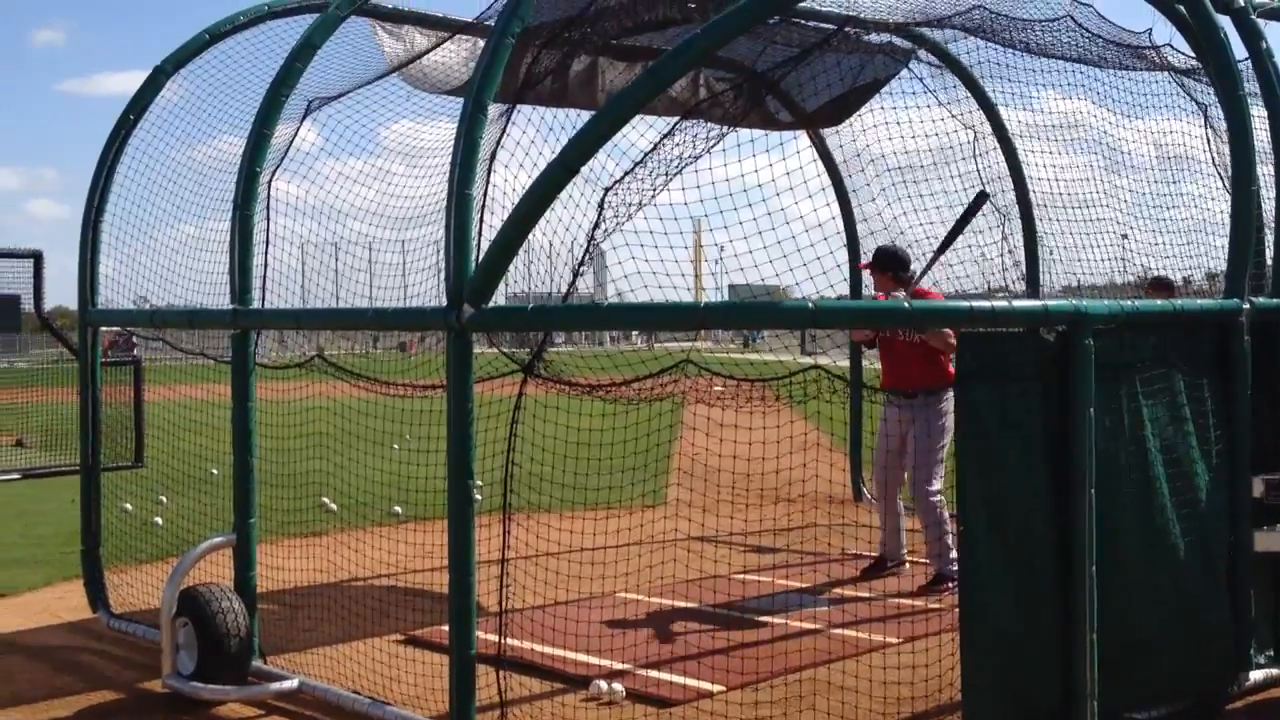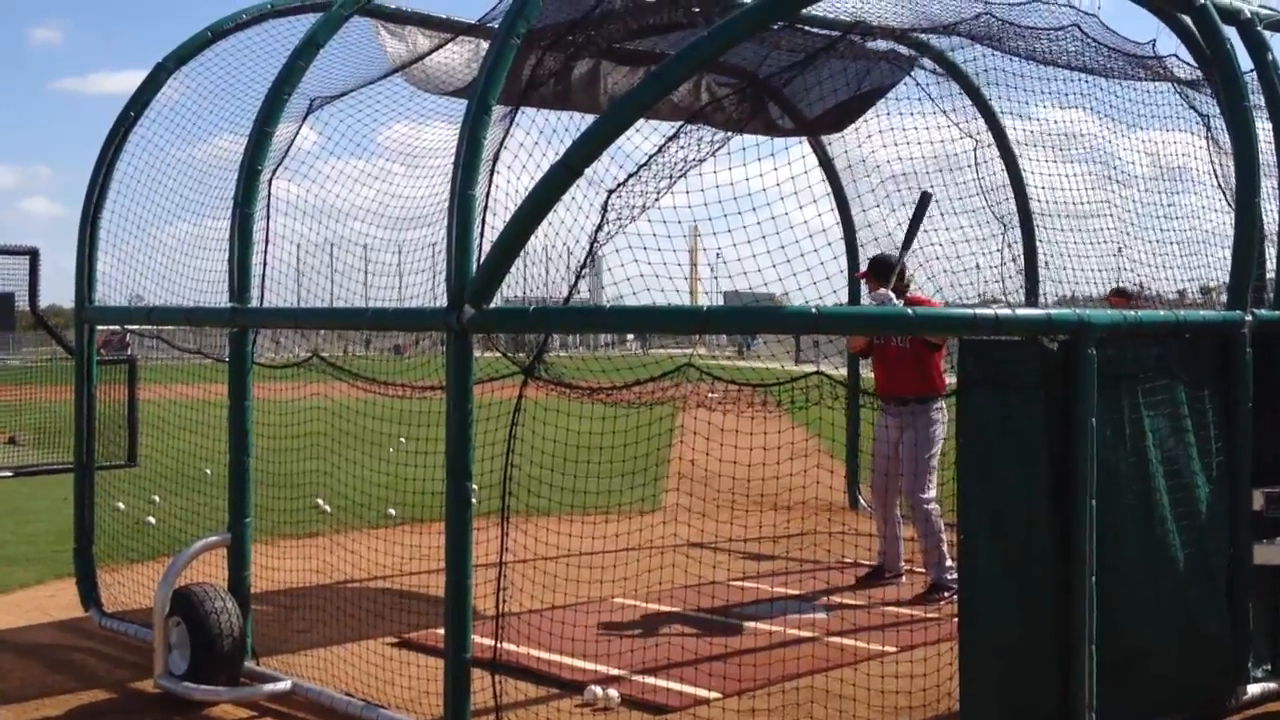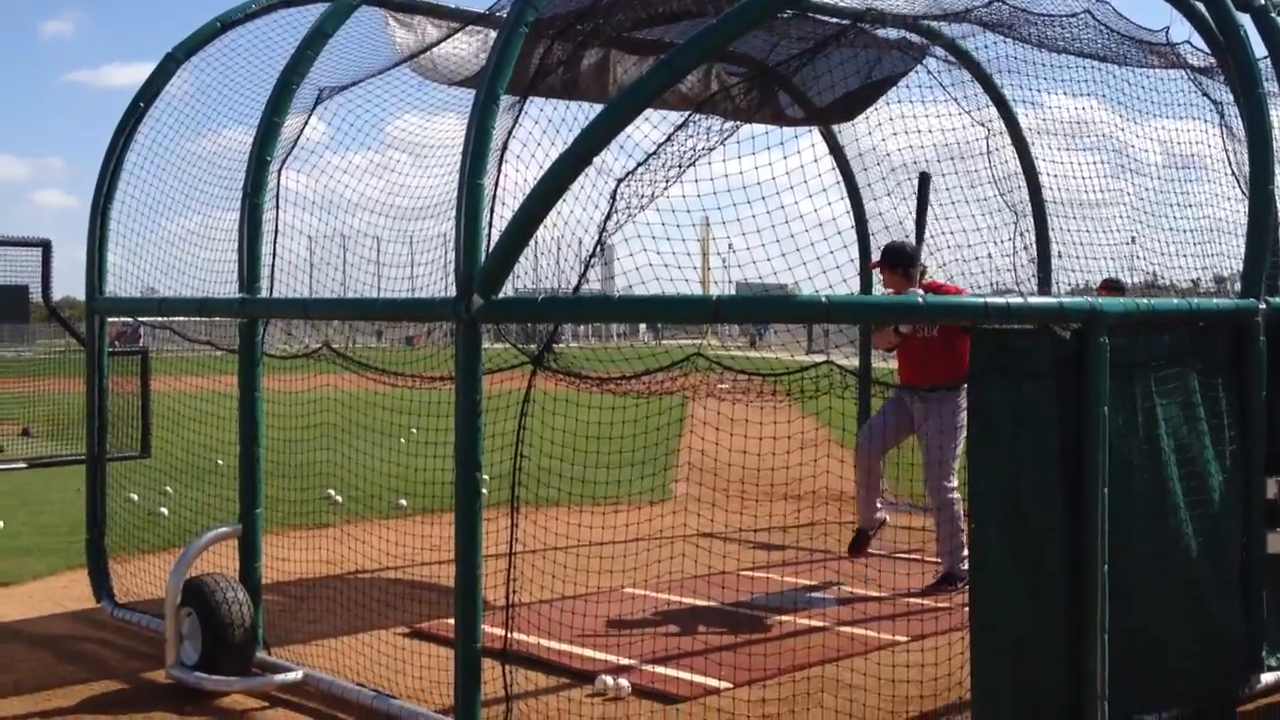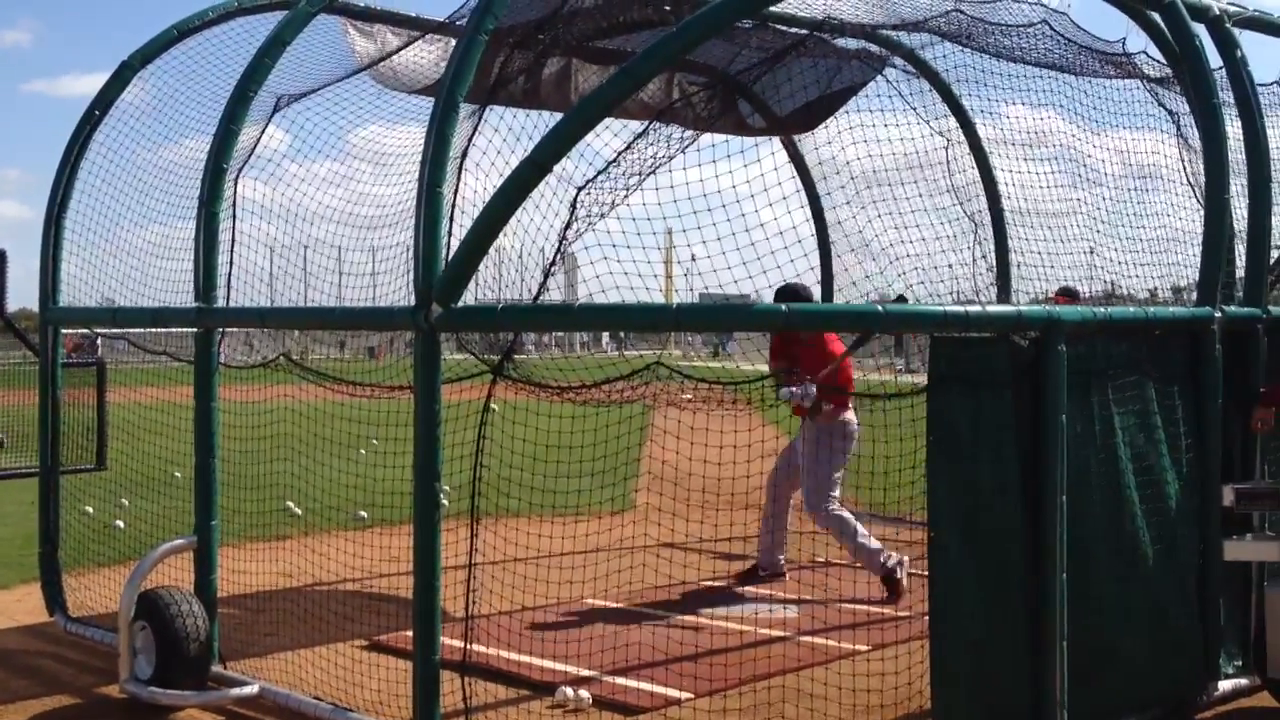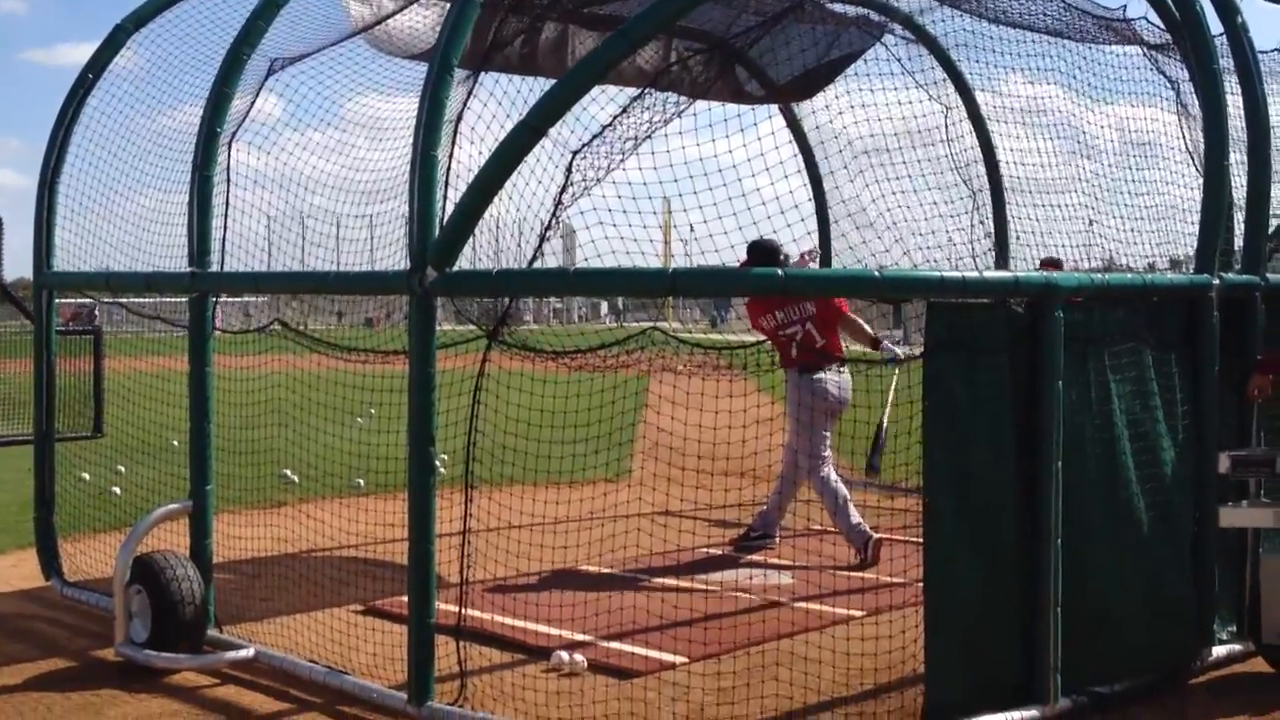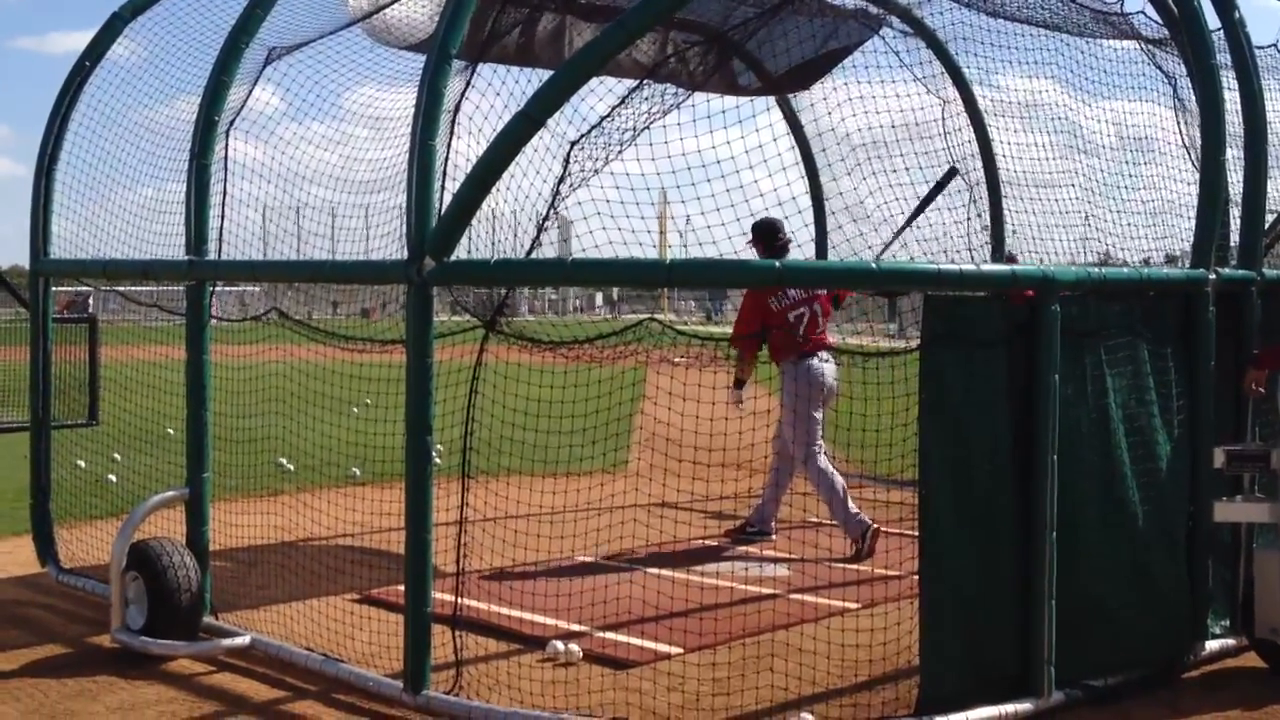
dt=0.7s
person 1, frame 1
left shoulder: (931, 301)
left elbow: (949, 343)
right elbow: (859, 334)
left hip: (931, 405)
right hip: (895, 404)
left knee: (925, 488)
right knee: (885, 483)
left ankle: (948, 569)
right ankle: (892, 554)
person 1, frame 2
left shoulder: (925, 307)
left elbow: (941, 333)
right elbow: (855, 346)
left wrist: (898, 310)
left hip: (924, 412)
right hip: (888, 411)
left knee: (919, 495)
right knee: (882, 492)
left ankle: (946, 577)
right ankle: (890, 564)
person 1, frame 3
left shoulder: (947, 294)
right elbow: (880, 342)
right wrist: (905, 323)
left hip: (947, 398)
right hip: (907, 394)
left knee: (940, 485)
right knee: (866, 446)
left ankle: (957, 569)
right ankle: (870, 519)
person 1, frame 4
left shoulder: (829, 353)
right shoulder: (786, 336)
left elbow: (827, 410)
right elbow: (779, 370)
right wrist: (793, 389)
left hip: (831, 426)
right hip: (812, 424)
left knee: (820, 504)
right knee: (778, 485)
left ankle: (887, 564)
right ankle: (771, 563)
person 1, frame 5
left shoulder: (756, 307)
right elbow: (847, 322)
right wrist: (881, 345)
left hip: (806, 385)
right hip: (839, 380)
left knee: (816, 466)
right knee: (795, 459)
left ankle: (862, 538)
right ankle: (765, 528)
person 1, frame 6
left shoulder: (759, 293)
left elbow: (747, 350)
right elbow: (842, 295)
left wrist: (738, 385)
left hip: (798, 373)
right hip: (824, 366)
left knee: (809, 456)
right knee: (784, 449)
left ankle: (858, 527)
right ankle: (762, 522)
